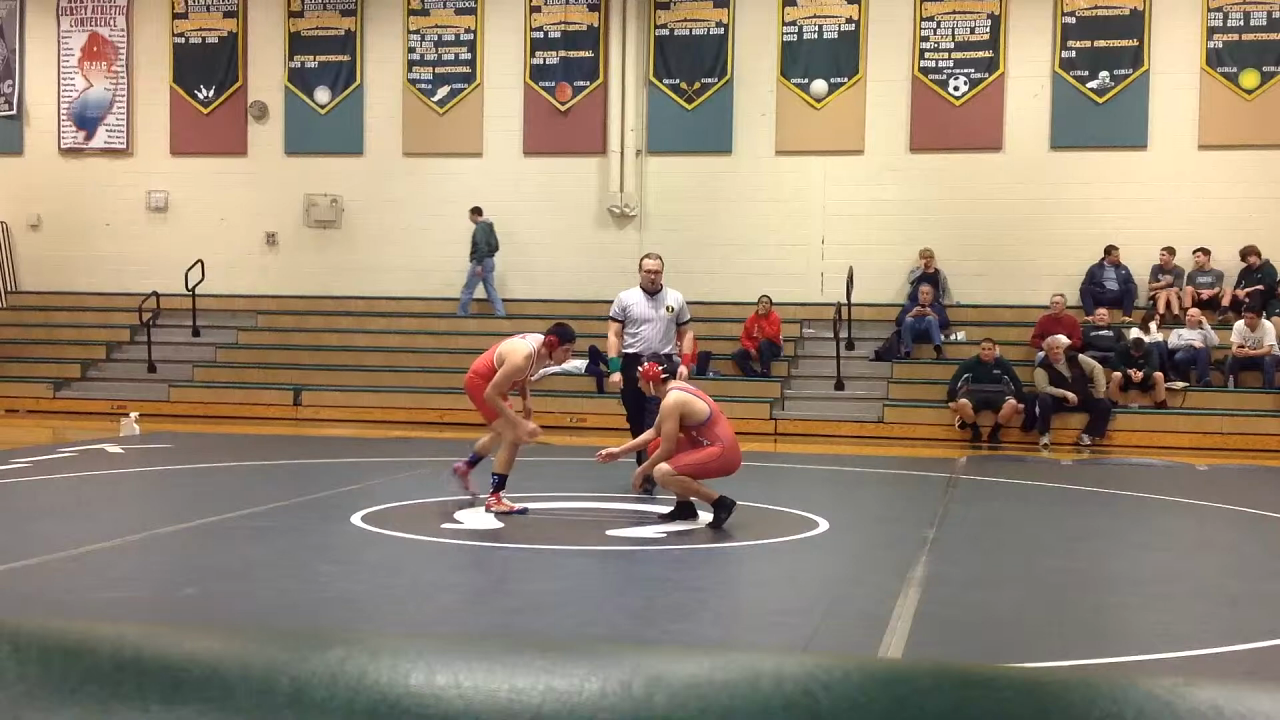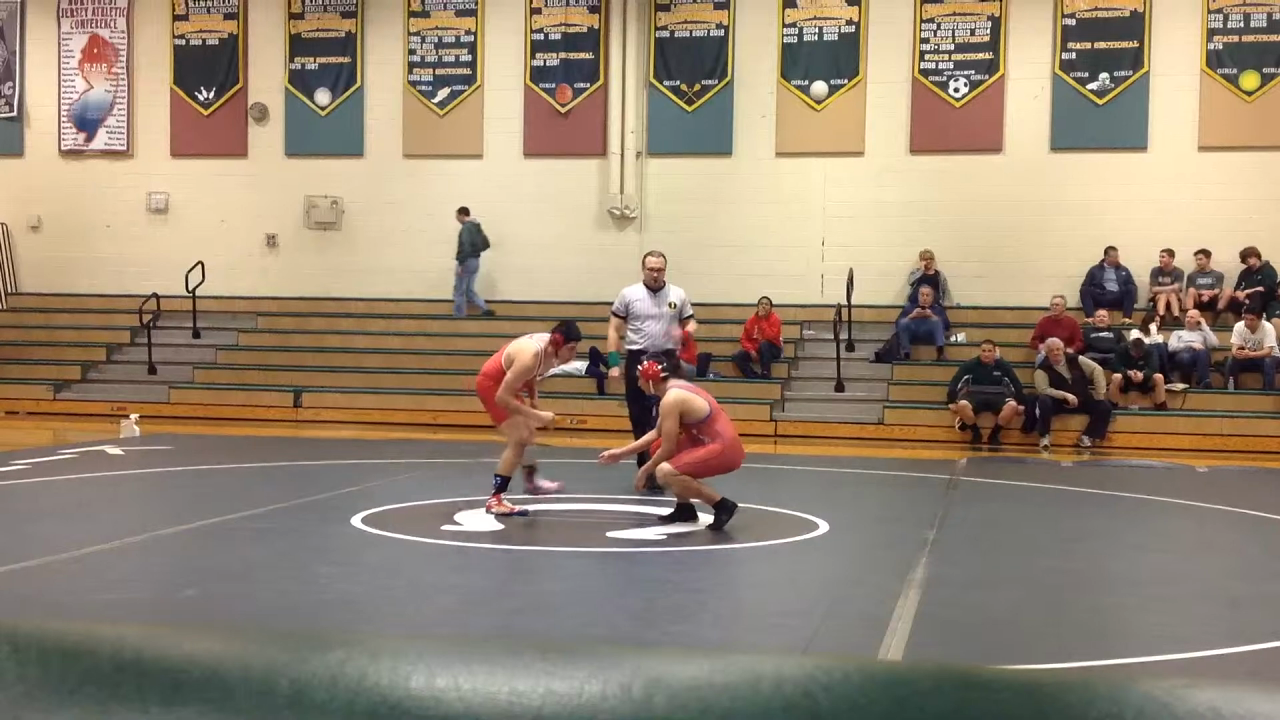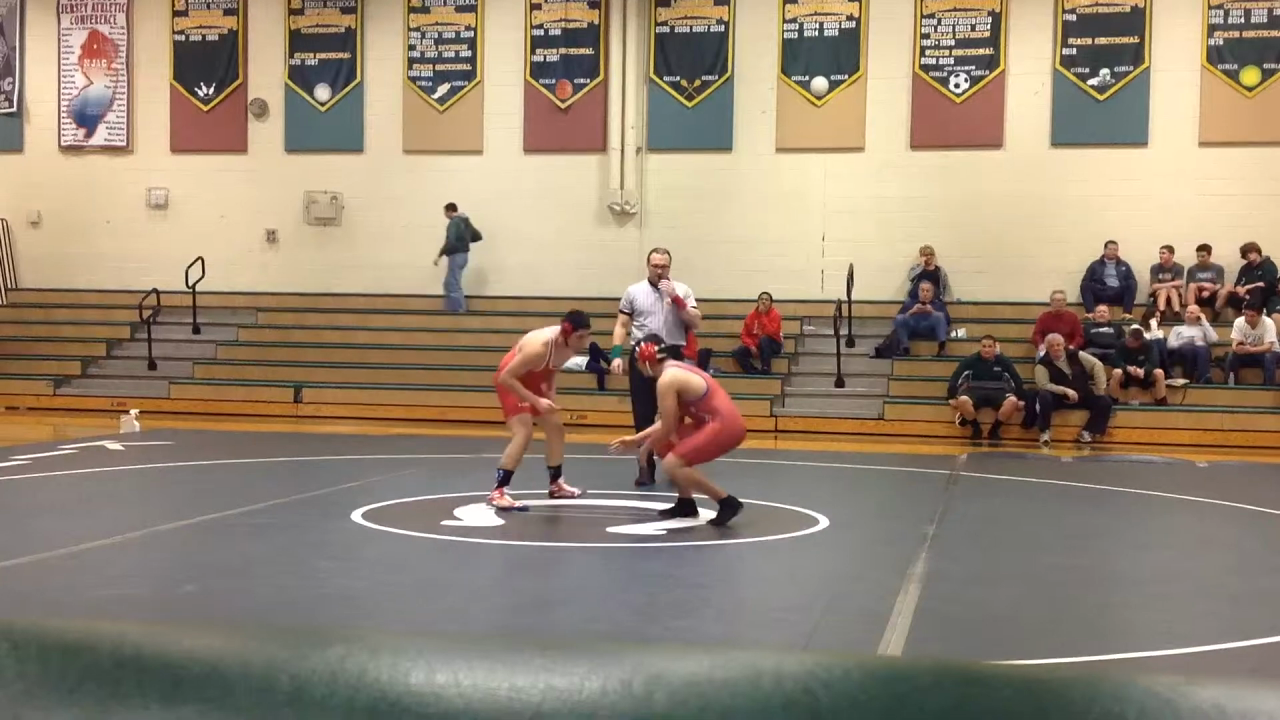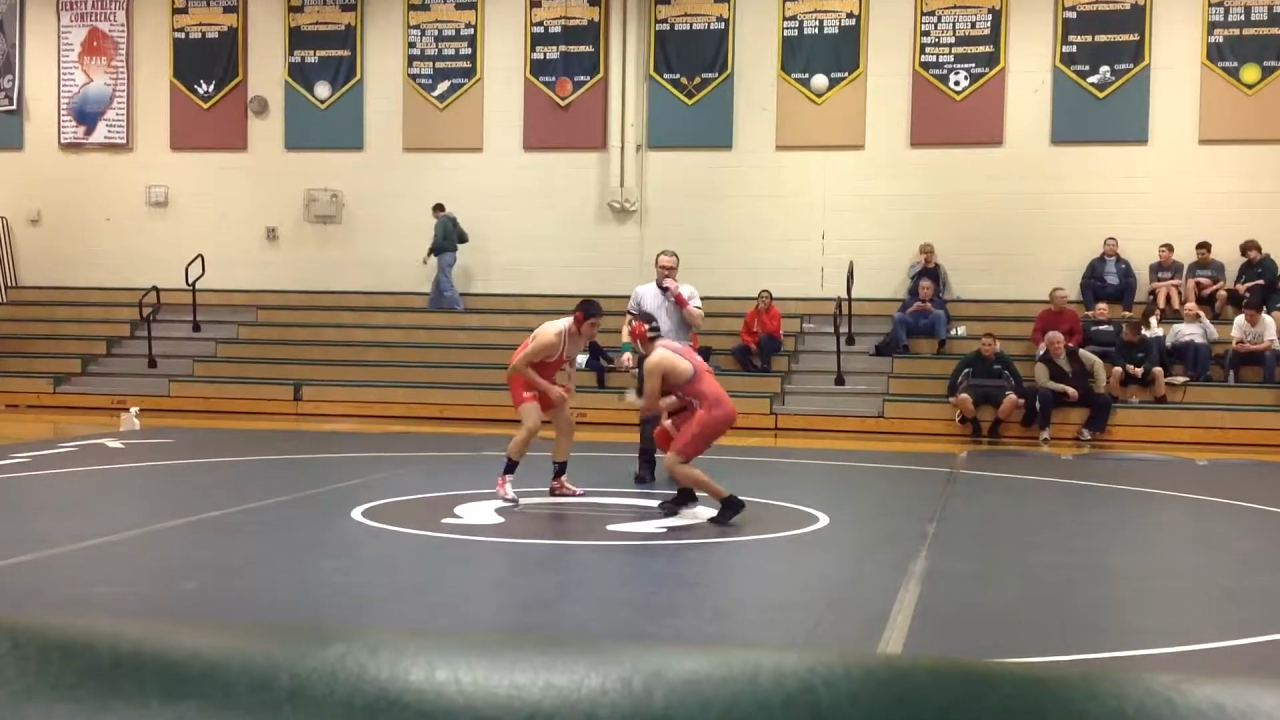
dt=0.2s
person 1, frame 1
left shoulder: (676, 299)
right shoulder: (625, 298)
left elbow: (687, 333)
right elbow: (613, 335)
left wrist: (685, 363)
right wrist: (614, 368)
right hip: (632, 365)
left knee: (654, 421)
right knee: (636, 422)
left ankle: (648, 476)
person 1, frame 2
left shoulder: (678, 295)
right shoulder: (628, 294)
left elbow: (692, 325)
right elbow: (614, 330)
left wrist: (684, 333)
right wrist: (613, 362)
left hip: (666, 360)
right hip: (637, 360)
right knee: (639, 419)
person 1, frame 3
left shoulder: (682, 291)
right shoulder: (633, 291)
left elbow: (695, 323)
right elbow: (622, 326)
left wrist: (676, 298)
right wrist: (617, 354)
right knee: (643, 416)
right ankle: (646, 468)
person 1, frame 4
left shoulder: (688, 292)
right shoulder: (641, 292)
left elbow: (697, 323)
right elbow: (628, 325)
left wrist: (678, 296)
right wrist: (626, 350)
right ankle: (646, 466)
person 2, frame 1
left shoulder: (543, 346)
right shoulder: (523, 356)
right elbow: (491, 394)
left wrist: (526, 400)
right wrist: (521, 424)
left hip: (492, 380)
right hip: (480, 381)
left knee: (501, 432)
right knee: (513, 437)
left ankle: (464, 467)
right ankle: (495, 498)
person 2, frame 2
left shoulder: (551, 348)
right shoulder: (530, 356)
right elbow: (502, 398)
left wrist: (533, 397)
right wrist: (537, 415)
left hip: (505, 383)
right hip: (491, 384)
left knee: (528, 432)
right knee: (519, 438)
left ankle: (532, 480)
right ankle: (496, 500)
person 2, frame 3
left shoulder: (568, 342)
right shoulder: (540, 346)
right elbow: (505, 378)
left wrist: (551, 390)
right wrist: (536, 401)
left hip: (530, 382)
right hip: (509, 381)
left knee: (556, 429)
right knee: (523, 434)
left ankle: (556, 484)
right ankle: (498, 493)
person 2, frame 4
left shoulder: (583, 334)
right shoulder: (553, 336)
right elbow: (517, 365)
left wrist: (570, 380)
right wrist: (549, 388)
left hip: (544, 377)
right hip: (524, 374)
left knee: (566, 426)
right knee: (532, 426)
left ankle: (558, 482)
right ankle: (505, 479)
person 3, frame 1
left shoulder: (672, 401)
right shoulder: (675, 391)
left elbow: (667, 449)
right elbow: (655, 432)
left wrist: (642, 471)
right wrist: (620, 451)
left hip: (723, 454)
right hip: (714, 446)
left knee: (661, 473)
right knee: (655, 448)
left ankle: (720, 503)
right ankle: (685, 506)
person 3, frame 2
left shoulder: (671, 399)
right shoulder: (676, 390)
left elbow: (668, 448)
right elbow: (657, 433)
left wrist: (644, 471)
right wrist: (622, 452)
left hip: (725, 450)
right hip: (717, 443)
left knee: (664, 472)
right knee: (657, 449)
left ankle: (722, 505)
right ankle: (684, 508)
person 3, frame 3
left shoulder: (667, 380)
right shoulder: (675, 371)
left elbow: (667, 428)
right elbow: (670, 421)
left wrist: (646, 448)
right wrist: (635, 439)
left hip: (725, 426)
right hip: (719, 422)
left knee: (671, 465)
right knee: (664, 443)
left ankle: (727, 502)
right ankle: (685, 503)
person 3, frame 4
left shoulder: (654, 361)
right shoulder: (672, 348)
left elbow: (650, 407)
left wrist: (635, 402)
right wrist: (662, 405)
left hip: (713, 412)
right hip: (714, 408)
left knee: (672, 463)
right knee: (663, 434)
left ankle: (730, 502)
right ankle: (685, 492)
